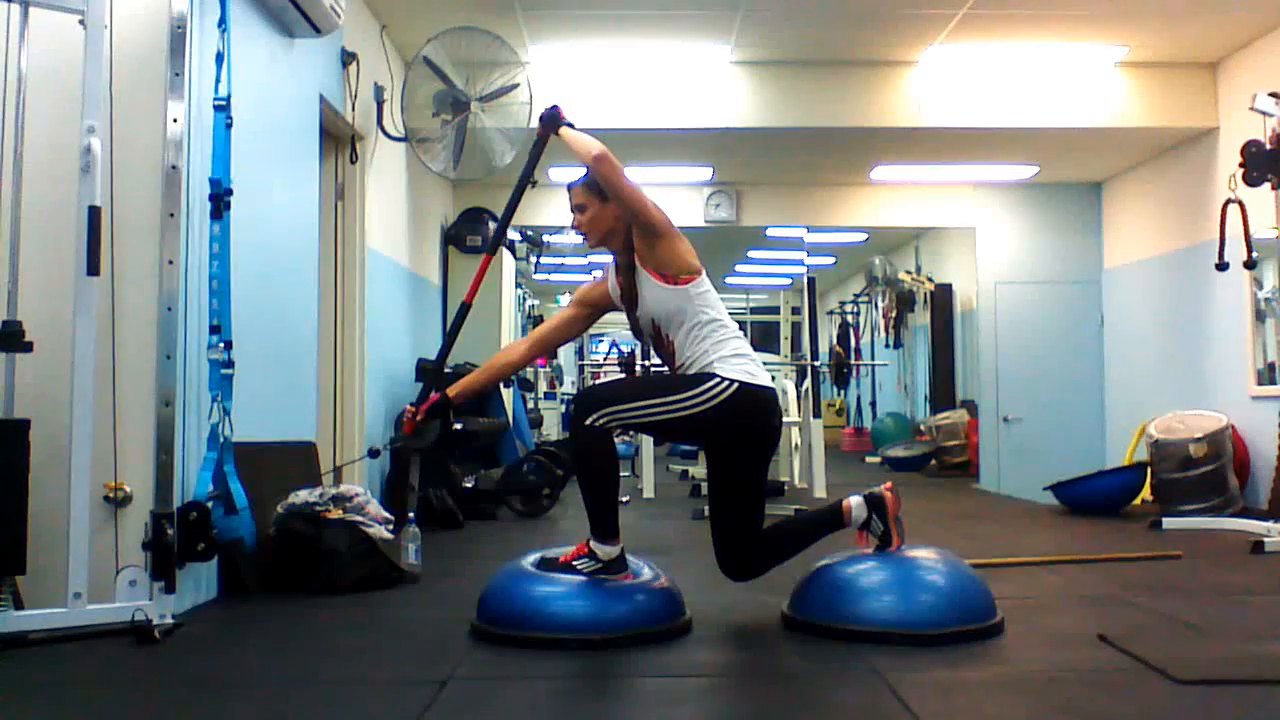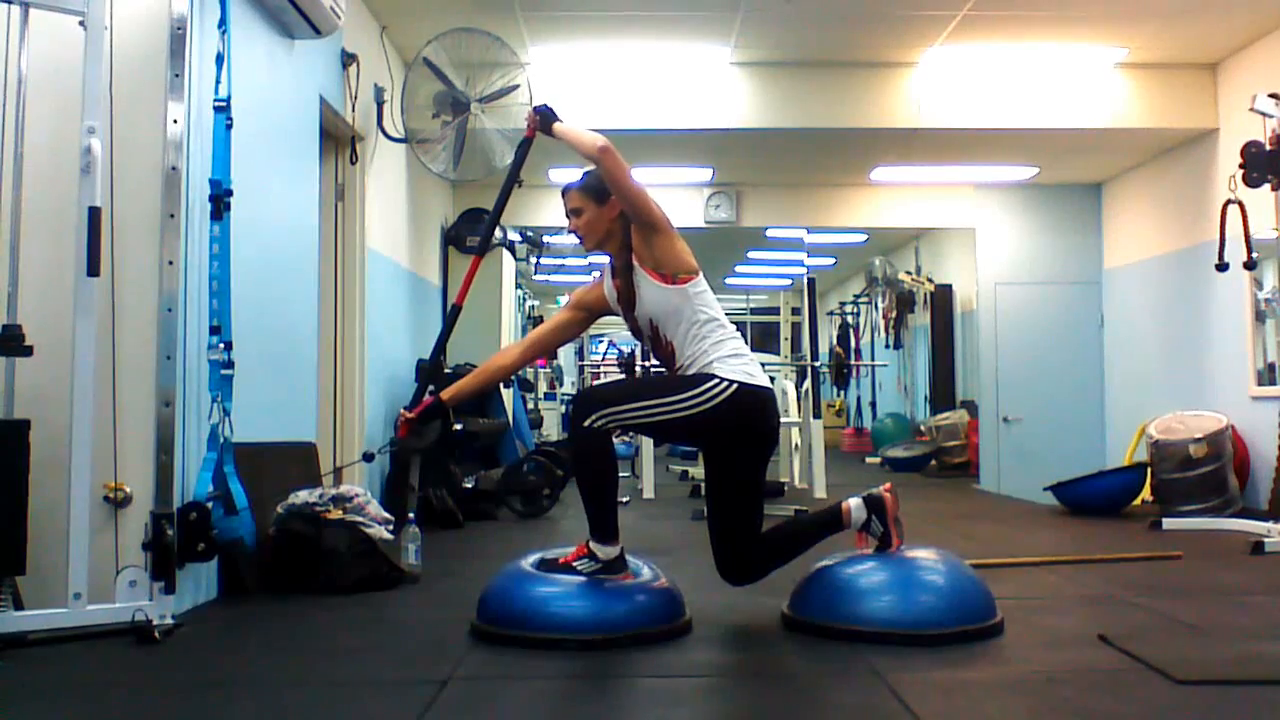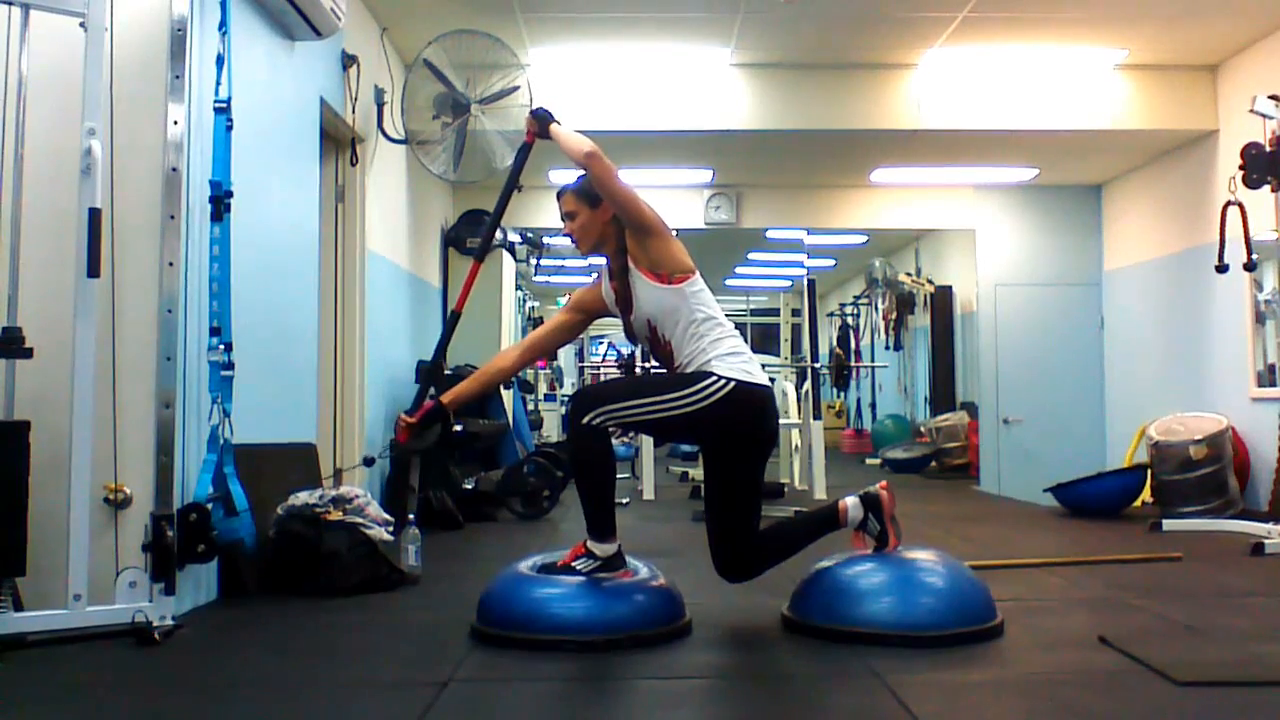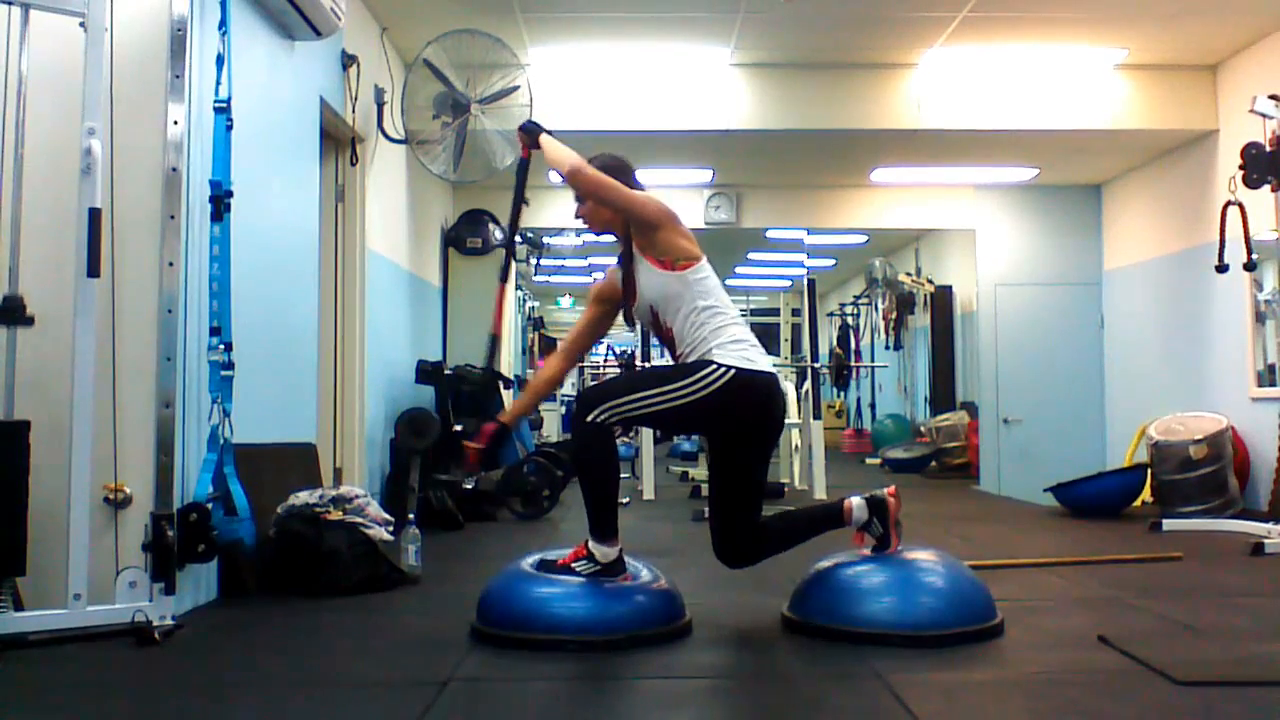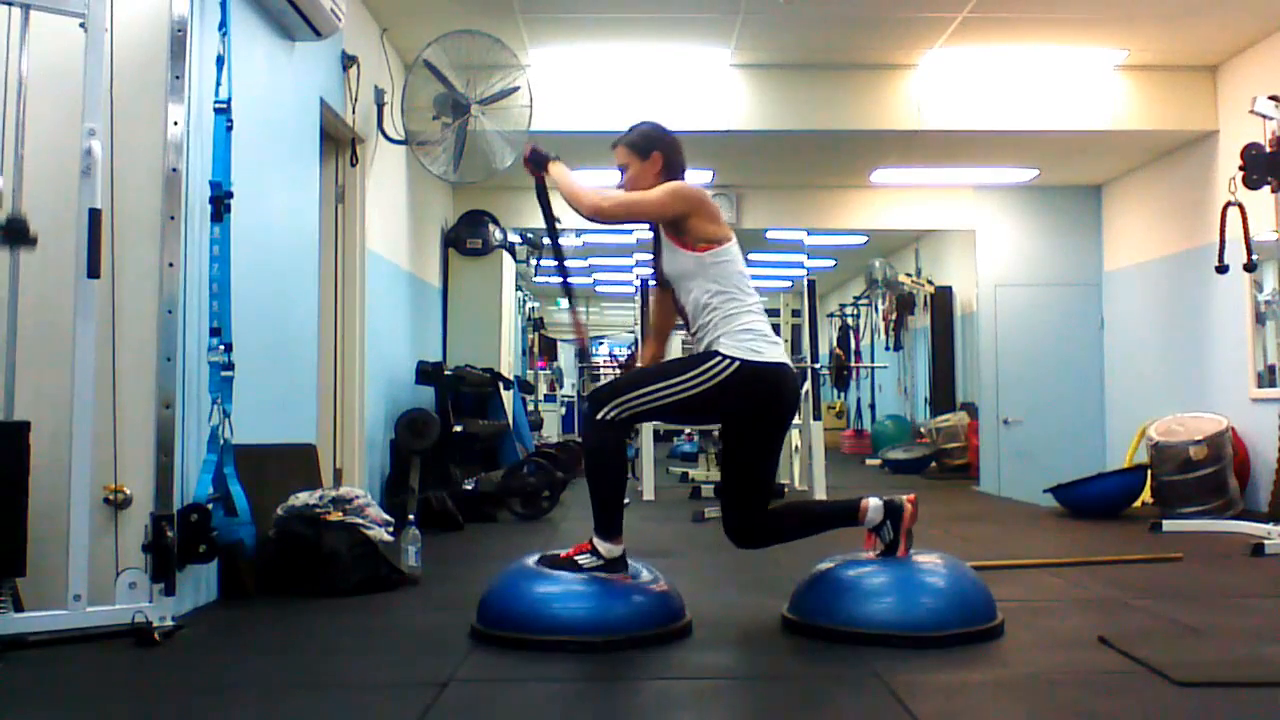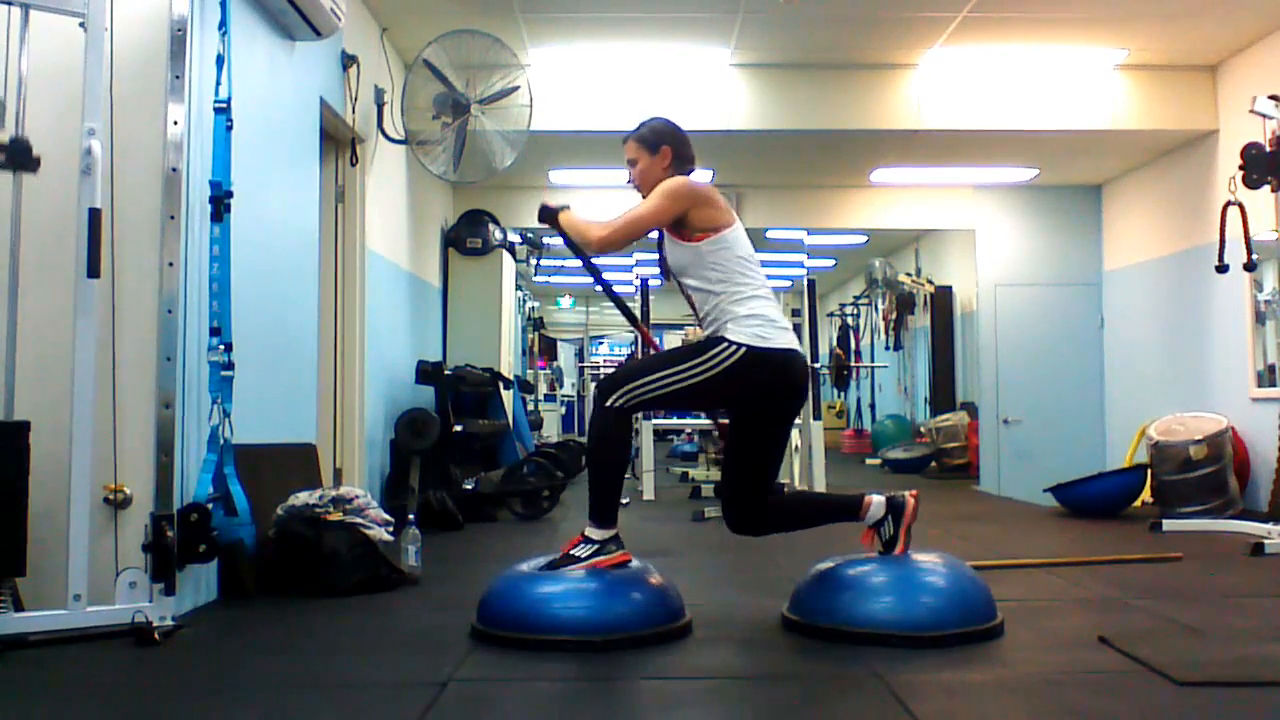
dt=0.3s
person 1, frame 1
left shoulder: (658, 240)
right shoulder: (604, 291)
left elbow: (602, 161)
right elbow: (525, 348)
left wrist: (561, 127)
right wrist: (447, 397)
left hip: (739, 395)
right hip: (733, 406)
left knee: (591, 408)
right knee: (742, 561)
left ankle: (605, 552)
right ankle: (862, 508)
person 1, frame 2
left shoulder: (656, 241)
right shoulder: (600, 295)
left elbow: (603, 152)
right elbow: (520, 353)
left wrist: (554, 126)
right wrist: (442, 400)
left hip: (736, 396)
right hip: (730, 409)
left knee: (589, 410)
right knee: (741, 565)
left ankle: (605, 553)
right ankle: (863, 510)
person 1, frame 3
left shoulder: (650, 240)
right shoulder: (597, 297)
left elbow: (592, 157)
right elbow: (518, 355)
left wrist: (552, 127)
right wrist: (440, 405)
left hip: (736, 394)
right hip: (732, 407)
left knee: (587, 409)
right knee: (738, 562)
left ankle: (603, 551)
right ankle: (859, 509)
person 1, frame 4
left shoulder: (655, 221)
right shoulder: (613, 284)
left elbow: (578, 172)
right elbow: (562, 359)
left wrist: (540, 137)
right wrist: (501, 424)
left hip: (737, 383)
right hip: (752, 396)
left knee: (594, 409)
right knee: (737, 546)
left ankle: (604, 554)
right ankle: (867, 509)
person 1, frame 5
left shoulder: (688, 200)
right shoulder: (664, 243)
left elbow: (595, 207)
right elbow: (655, 341)
left wrist: (551, 167)
right wrist: (606, 432)
left hip: (744, 368)
right hip: (767, 382)
left knee: (604, 407)
right knee: (748, 528)
left ankle: (607, 551)
right ankle: (881, 512)
person 1, frame 6
left shoulder: (685, 192)
right shoulder: (696, 217)
left elbow: (601, 239)
left wrist: (559, 216)
right wrist: (725, 406)
left hip: (752, 354)
right hip: (781, 367)
left knee: (613, 395)
right knee: (746, 513)
left ankle: (601, 538)
right ankle: (882, 507)
